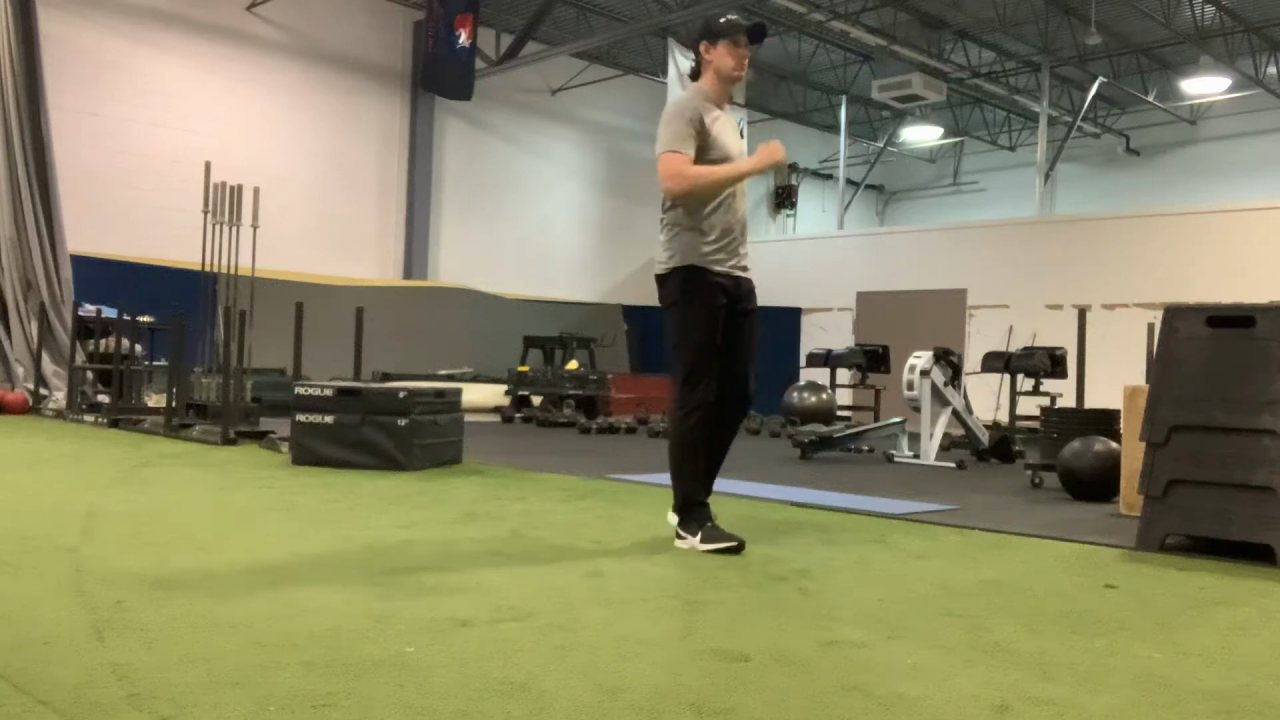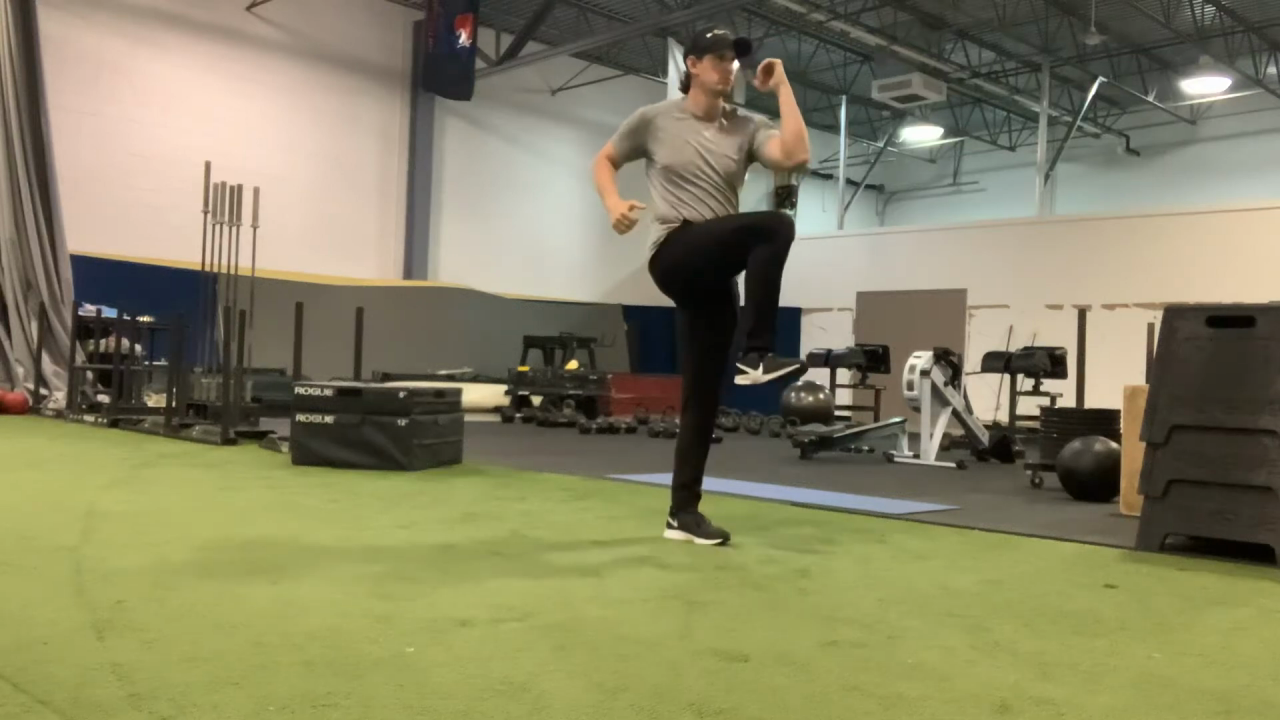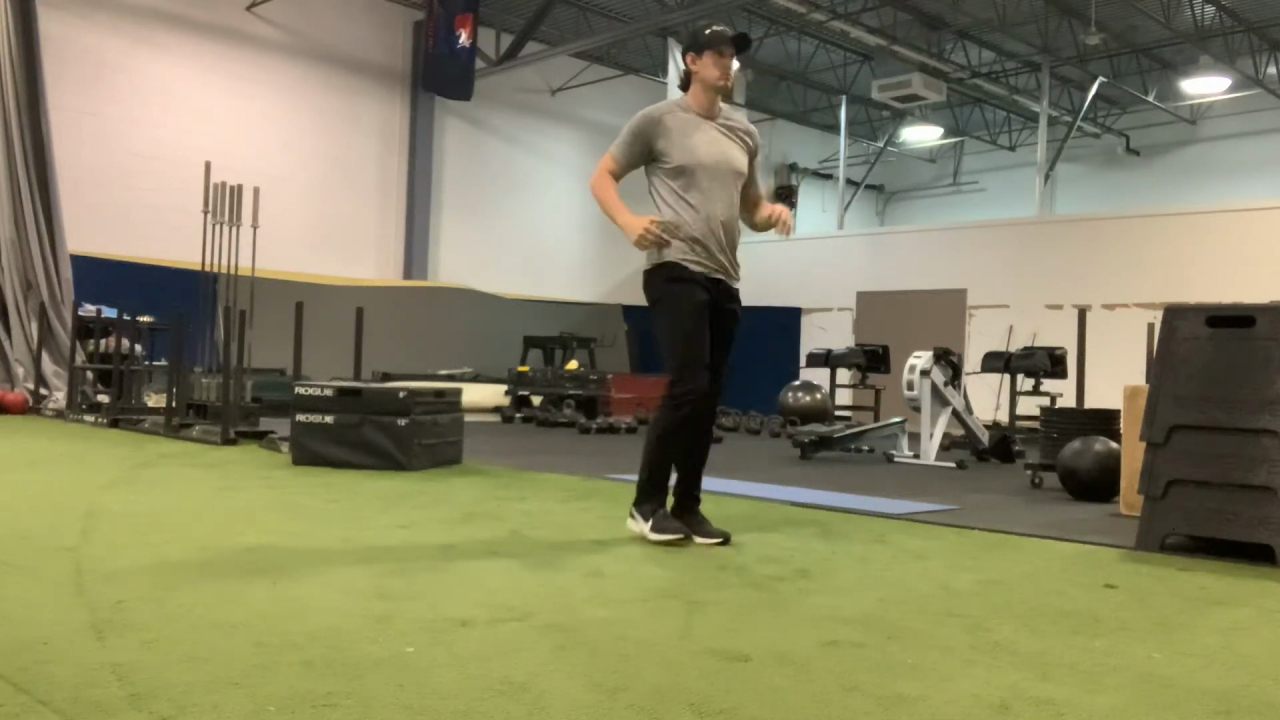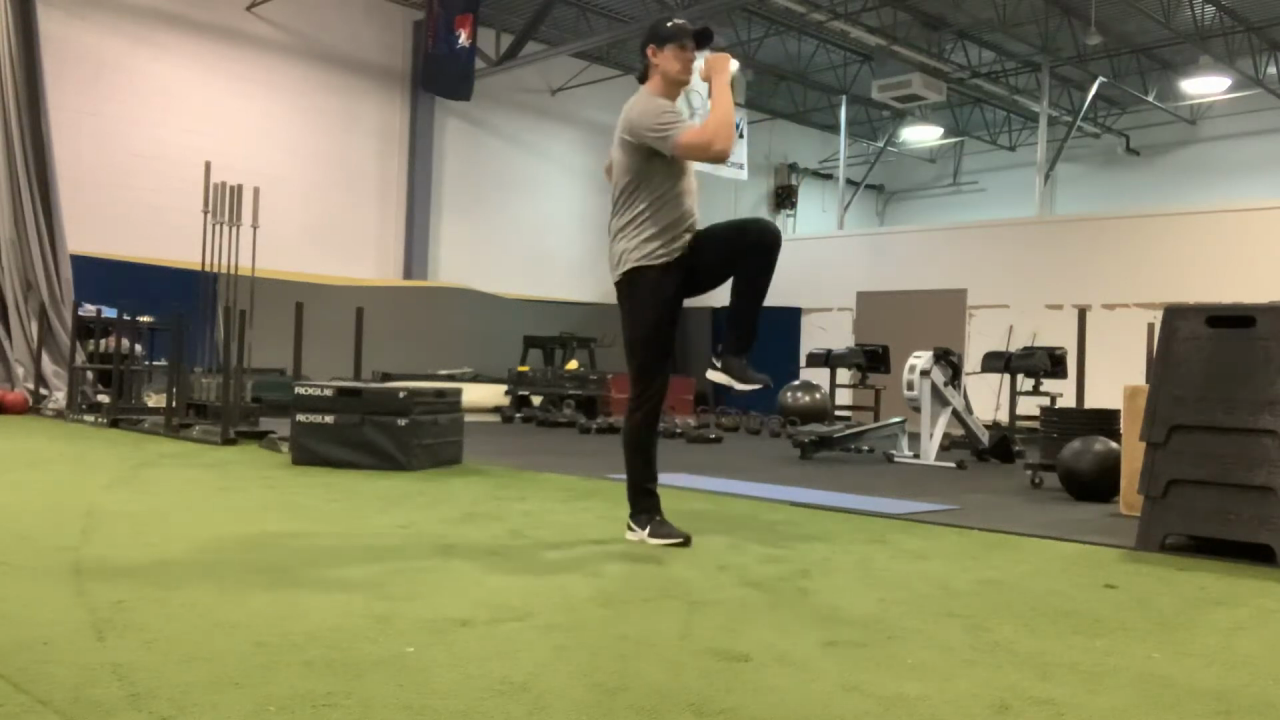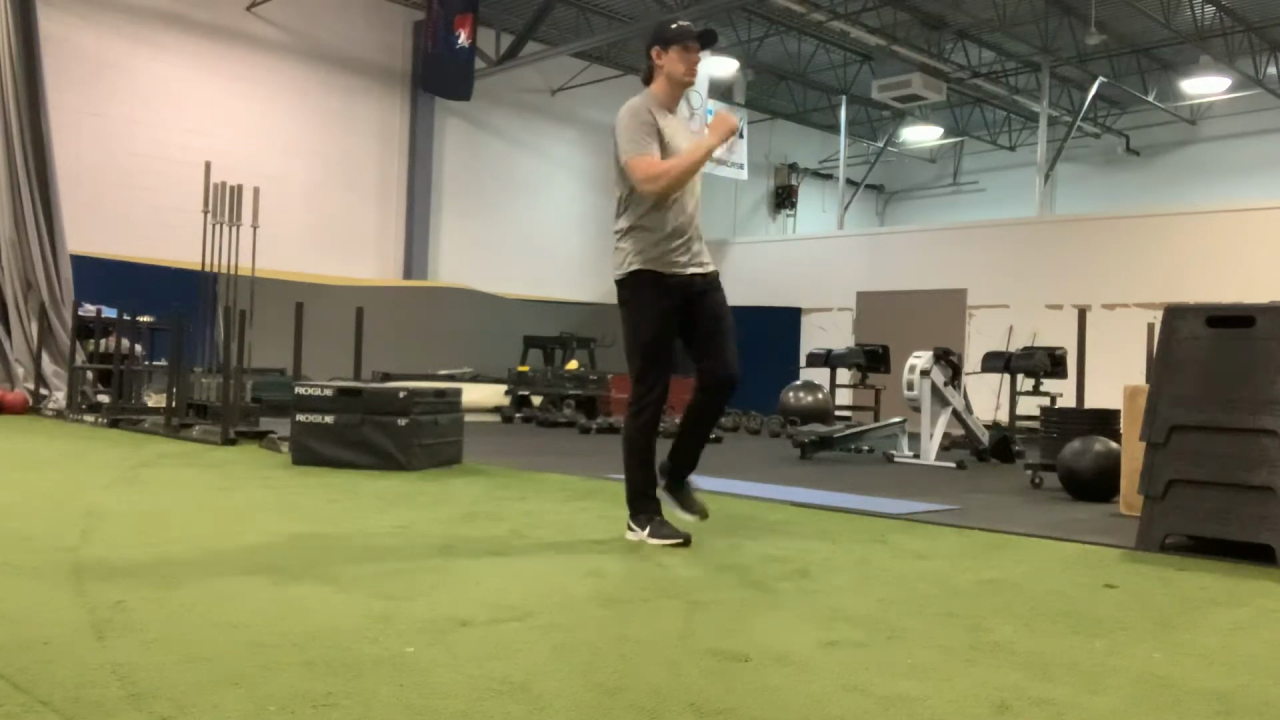
dt=1s
person 1, frame 1
left shoulder: (726, 120)
right shoulder: (686, 109)
right elbow: (676, 183)
right wrist: (751, 164)
left hip: (734, 274)
right hip: (692, 274)
left knee: (737, 396)
right knee: (697, 397)
left ankle: (692, 501)
right ankle: (691, 519)
person 1, frame 2
left shoulder: (746, 127)
right shoulder: (654, 119)
left elbow: (796, 156)
right elbow: (604, 160)
left wrist: (782, 89)
right wrist: (613, 203)
left hip: (717, 273)
right hip: (676, 253)
left knee: (704, 395)
right knee: (776, 227)
left ankle: (683, 510)
right ankle: (757, 356)
person 1, frame 3
left shoulder: (744, 133)
right shoulder: (658, 121)
left elbow: (749, 211)
right elbow: (602, 176)
left wrist: (774, 212)
right wrist: (628, 220)
left hip: (722, 278)
right hip: (675, 271)
left knee: (706, 397)
right knee: (689, 387)
left ankle: (686, 507)
right ankle: (648, 504)
person 1, frame 4
left shoulder: (664, 111)
right shoulder: (646, 110)
left elbow: (611, 168)
right elbow: (717, 148)
right wrist: (721, 81)
left hip: (684, 251)
right hip: (645, 265)
left knee: (763, 237)
right knee: (649, 392)
left ankle: (731, 358)
right ankle: (643, 515)
person 1, frame 5
left shoulder: (682, 121)
right shoulder: (638, 114)
right elbow: (652, 184)
right wrist: (713, 139)
left hip: (695, 269)
right hip: (649, 273)
left knee: (722, 376)
right knee: (650, 396)
left ankle: (676, 478)
right ankle: (643, 515)
